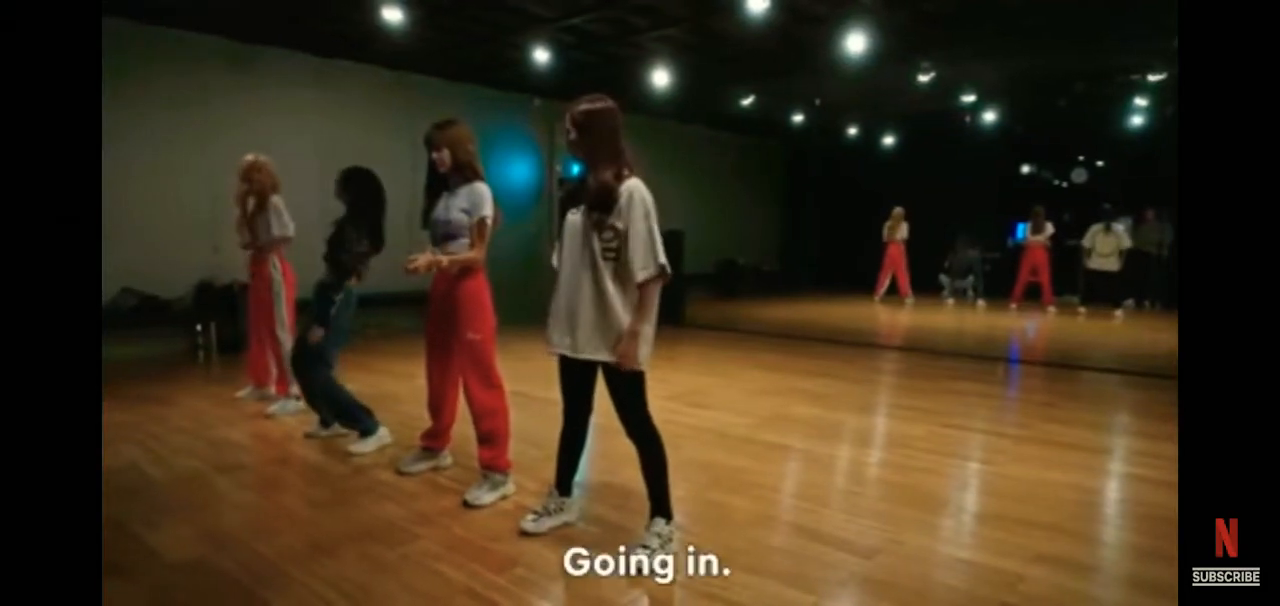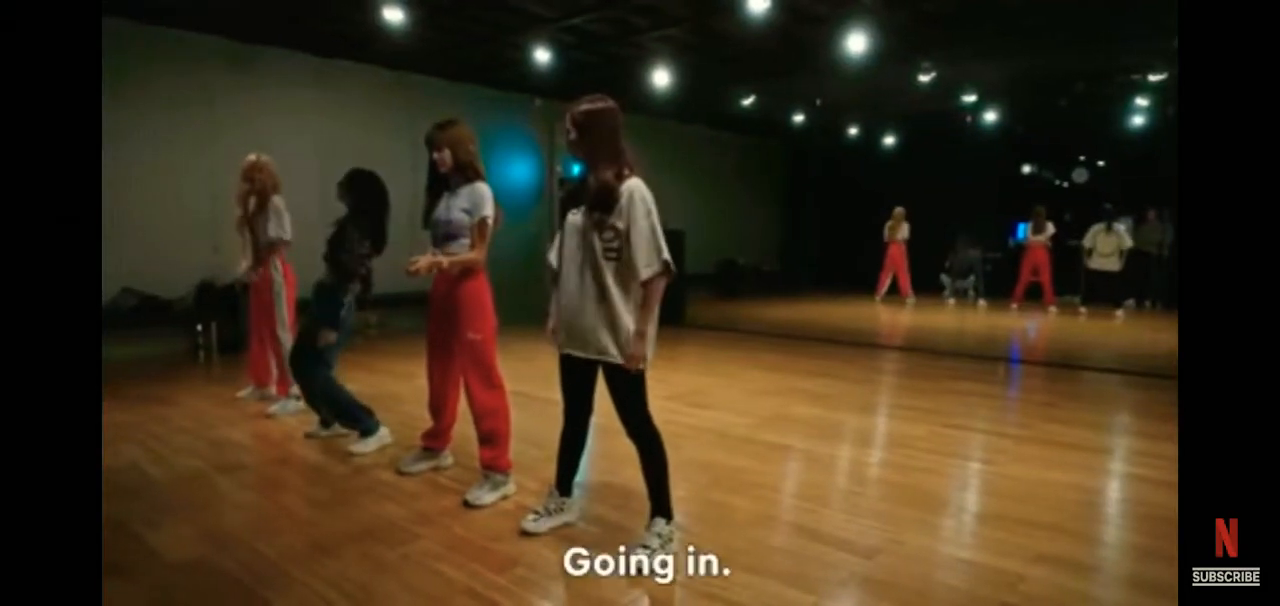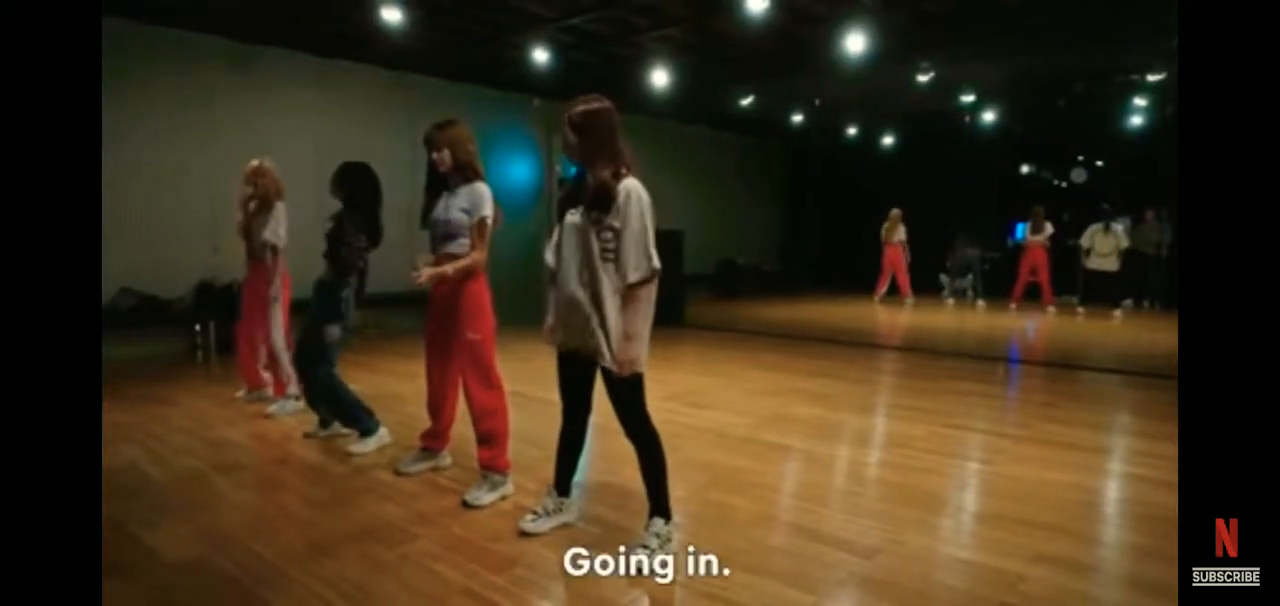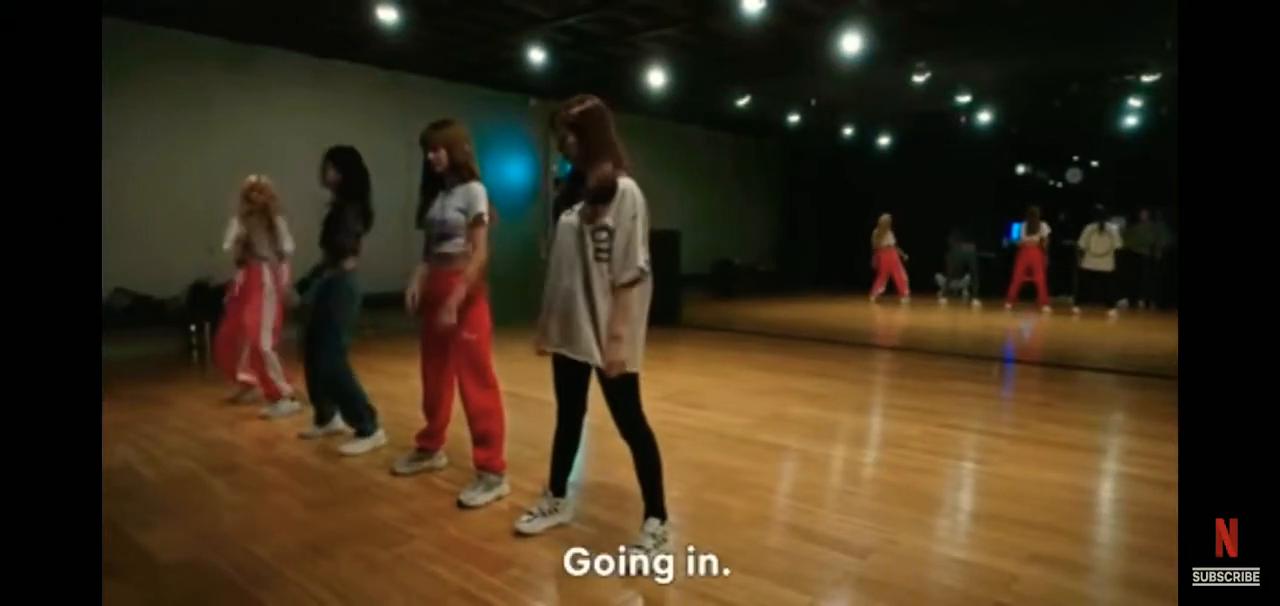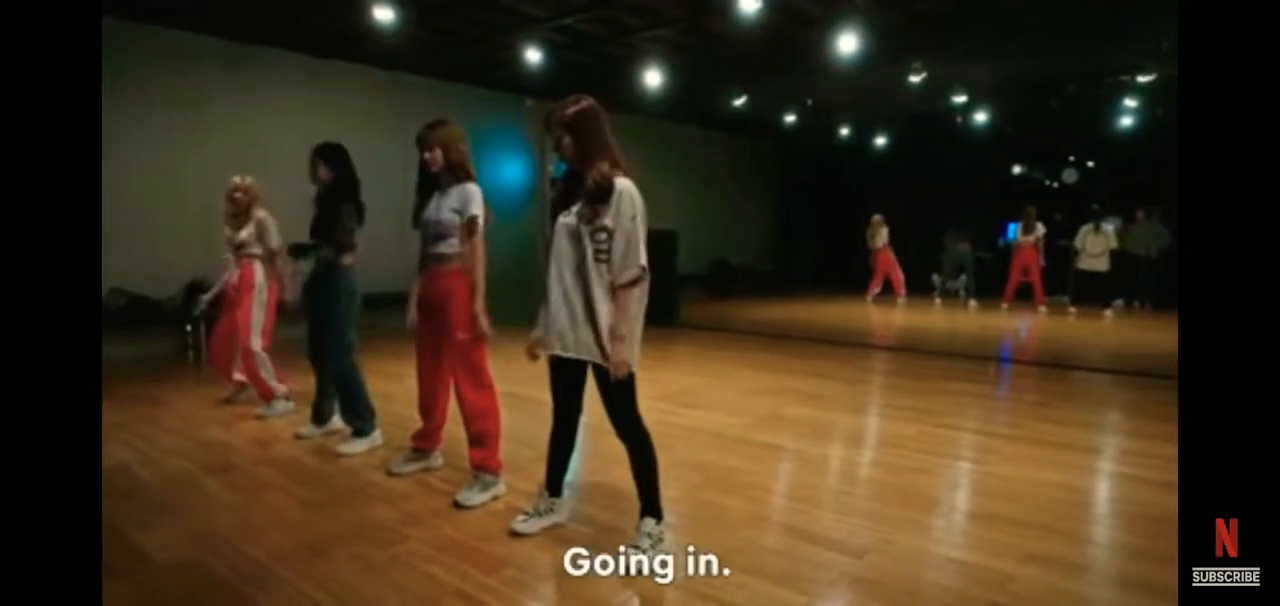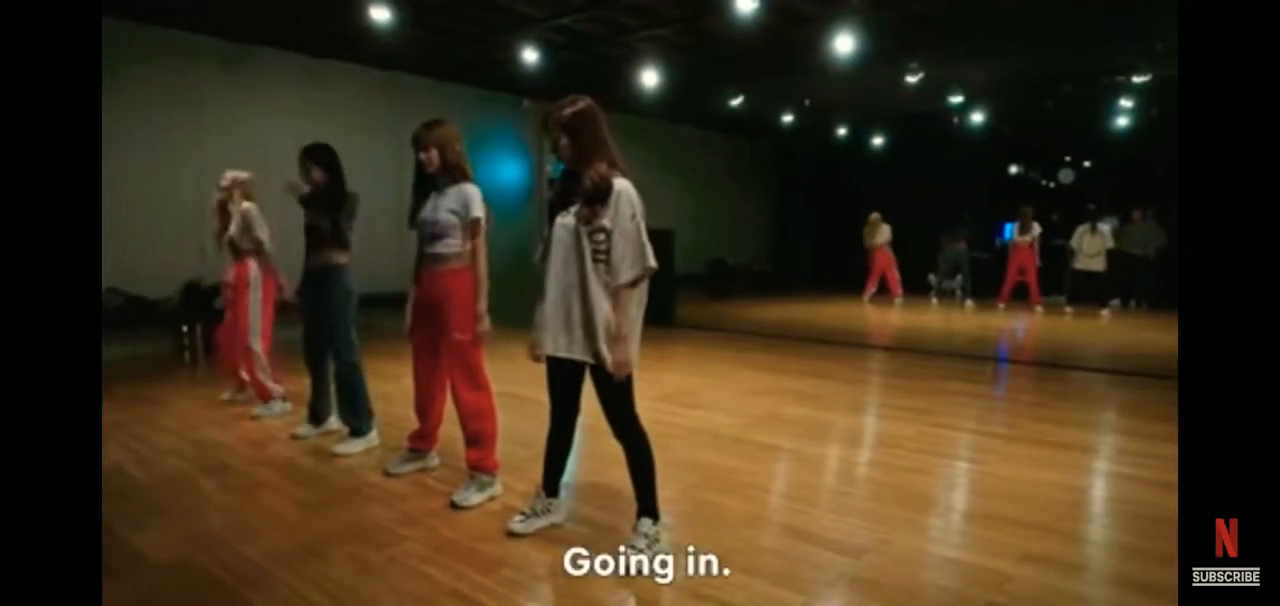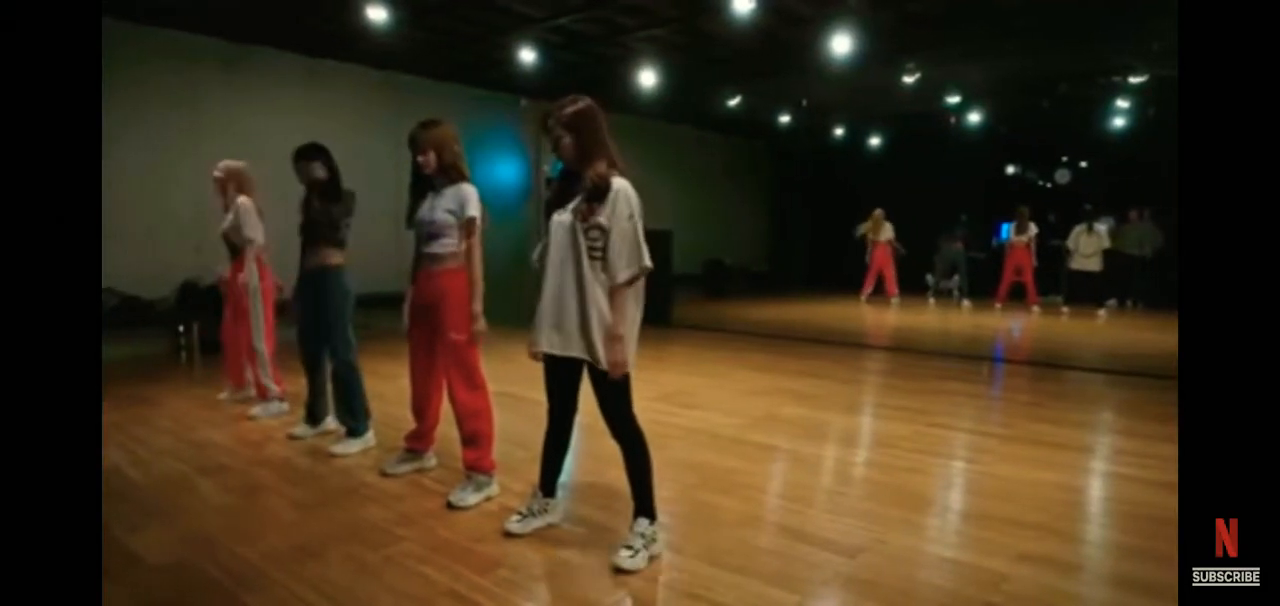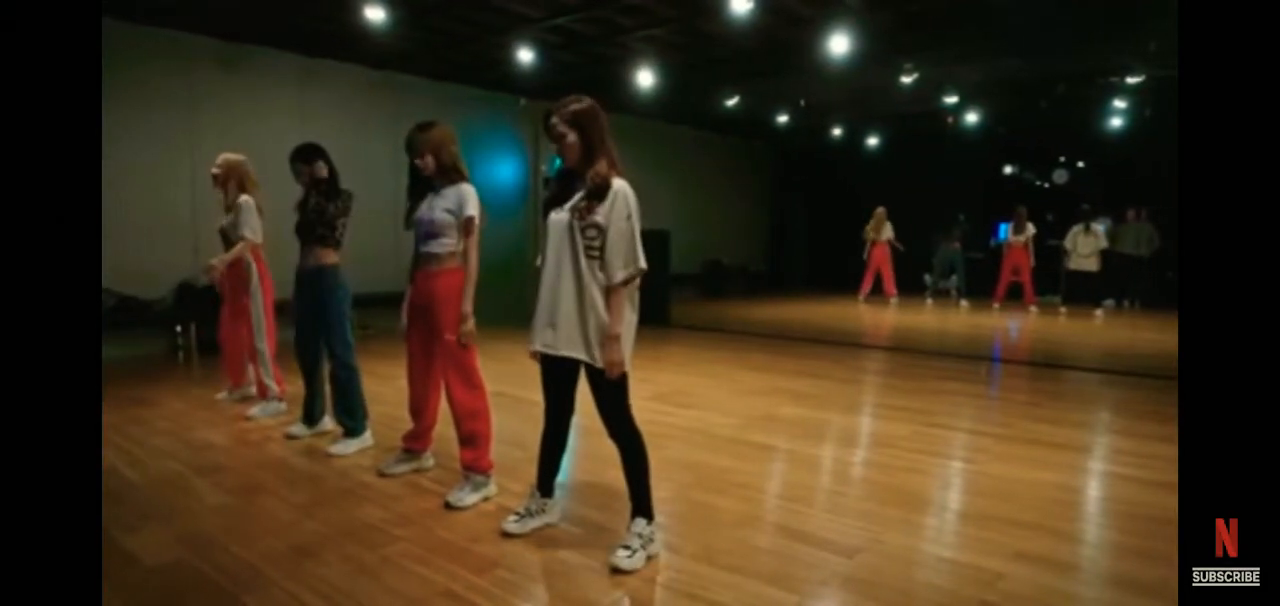
dt=0.2s
person 1, frame 1
left shoulder: (631, 192)
right shoulder: (581, 191)
left elbow: (649, 272)
right elbow: (566, 264)
left wrist: (634, 333)
right wrist: (557, 320)
left hip: (615, 334)
right hip: (575, 330)
left knee: (636, 422)
right knee: (574, 415)
left ankle: (662, 522)
right ankle: (562, 498)
person 1, frame 2
left shoulder: (632, 192)
right shoulder: (581, 191)
left elbow: (654, 270)
left wrist: (641, 332)
right wrist: (555, 313)
left hip: (617, 334)
right hip: (576, 329)
left knee: (636, 423)
right knee: (575, 415)
left ankle: (662, 523)
right ankle: (563, 498)
person 1, frame 3
left shoulder: (628, 192)
right shoulder: (578, 191)
left elbow: (640, 273)
left wrist: (631, 336)
right wrist: (553, 314)
left hip: (612, 333)
right hip: (574, 329)
left knee: (635, 423)
right knee: (573, 415)
left ankle: (661, 522)
right ankle: (561, 498)
person 1, frame 4
left shoulder: (623, 192)
right shoulder: (573, 192)
left elbow: (628, 274)
right elbow: (559, 267)
left wrist: (618, 336)
right wrist: (545, 321)
left hip: (605, 335)
right hip: (568, 330)
left knee: (630, 423)
right knee: (568, 416)
left ankle: (656, 523)
right ankle: (556, 499)
person 1, frame 5
left shoulder: (621, 192)
right shoulder: (570, 192)
left elbow: (629, 274)
right elbow: (557, 269)
left wrist: (619, 337)
right wrist: (542, 325)
left hip: (604, 334)
right hip: (565, 331)
left knee: (626, 423)
right knee: (564, 416)
left ankle: (652, 523)
right ankle: (552, 499)
person 1, frame 6
left shoulder: (619, 192)
right shoulder: (567, 193)
left elbow: (630, 274)
right elbow: (552, 269)
left wrist: (622, 337)
right wrist: (541, 326)
left hip: (603, 335)
right hip: (562, 332)
left knee: (623, 423)
right knee: (561, 416)
left ankle: (649, 523)
right ankle: (549, 499)
person 1, frame 7
left shoulder: (617, 191)
left elbow: (626, 273)
right elbow: (552, 267)
left wrist: (618, 337)
right wrist: (540, 327)
left hip: (600, 334)
right hip: (561, 331)
left knee: (621, 423)
right knee: (559, 417)
left ankle: (646, 525)
right ankle: (547, 500)
person 1, frame 8
left shoulder: (615, 192)
right shoulder: (563, 192)
left elbow: (622, 273)
right elbow: (551, 267)
left wrist: (614, 336)
right wrist: (539, 327)
left hip: (597, 334)
right hip: (558, 331)
left knee: (618, 423)
right knee: (556, 416)
left ankle: (644, 524)
right ankle: (544, 500)
person 2, frame 1
left shoulder: (477, 191)
right shoulder: (441, 192)
left elbow: (477, 255)
right elbow: (440, 246)
left wrist: (436, 260)
right wrist: (426, 260)
left hip: (468, 289)
right hip: (441, 288)
left knee: (480, 379)
right knee: (439, 374)
left ankle: (497, 470)
right ankle: (435, 446)
person 2, frame 2
left shoulder: (478, 192)
right shoulder: (442, 193)
left elbow: (478, 255)
right elbow: (441, 247)
left wrist: (437, 262)
right wrist: (427, 261)
left hip: (469, 289)
right hip: (441, 289)
left knee: (481, 379)
right knee: (440, 374)
left ankle: (498, 470)
right ankle: (436, 446)
person 2, frame 3
left shoulder: (478, 191)
right shoulder: (440, 193)
left elbow: (480, 256)
right elbow: (438, 249)
left wrist: (438, 271)
right wrist: (426, 267)
left hip: (467, 289)
right hip: (440, 291)
left knee: (480, 380)
right knee: (439, 375)
left ankle: (497, 471)
right ankle: (435, 447)
person 2, frame 4
left shoulder: (473, 191)
right shoulder: (437, 194)
left elbow: (479, 255)
right elbow: (430, 251)
left wrist: (455, 301)
right wrist: (417, 280)
left hip: (463, 291)
right hip: (436, 289)
left knee: (476, 381)
right knee: (434, 376)
left ankle: (492, 471)
right ankle: (430, 447)
person 2, frame 5
left shoulder: (468, 192)
right shoulder: (431, 194)
left elbow: (477, 254)
right elbow: (426, 253)
left wrist: (478, 308)
right wrist: (414, 296)
left hip: (458, 288)
right hip: (431, 290)
left knee: (472, 381)
right knee: (430, 376)
left ankle: (488, 472)
right ankle: (426, 448)
person 2, frame 6
left shoulder: (466, 193)
right shoulder: (429, 195)
left elbow: (479, 254)
right elbow: (422, 253)
left wrist: (481, 308)
right wrist: (412, 298)
left hip: (457, 289)
right hip: (428, 290)
left knee: (468, 382)
right knee: (426, 377)
left ankle: (485, 472)
right ankle: (423, 448)
person 2, frame 7
left shoulder: (463, 192)
right shoulder: (425, 195)
left elbow: (474, 254)
right elbow: (419, 252)
left wrist: (476, 309)
right wrist: (409, 297)
left hip: (452, 289)
right hip: (424, 290)
left knee: (465, 382)
right knee: (423, 377)
left ankle: (482, 472)
right ankle: (420, 448)
person 2, frame 8
left shoulder: (463, 192)
right shoulder: (425, 195)
left elbow: (471, 255)
right elbow: (418, 252)
left wrist: (467, 309)
right wrist: (408, 298)
left hip: (449, 288)
right hip: (422, 289)
left knee: (462, 382)
right knee: (421, 377)
left ankle: (479, 472)
right ankle: (417, 448)
person 3, frame 1
left shoulder: (353, 226)
right shoulder: (360, 223)
left elbow: (343, 276)
left wrist: (320, 321)
left hip: (334, 301)
right hip: (334, 298)
left knee: (315, 371)
right knee: (303, 363)
left ankle: (372, 429)
right ankle: (331, 420)
person 3, frame 2
left shoulder: (353, 228)
right shoulder: (362, 225)
left elbow: (347, 278)
right elbow: (360, 273)
left wrist: (332, 324)
left hip: (333, 301)
right hip: (330, 299)
left knee: (315, 372)
right knee: (301, 363)
left ankle: (373, 429)
right ankle: (332, 420)
person 3, frame 3
left shoulder: (350, 222)
right shoulder: (357, 219)
left elbow: (347, 271)
left wrist: (335, 318)
right wrist: (354, 304)
left hip: (333, 298)
right hip: (329, 295)
left knee: (319, 370)
right knee: (306, 362)
left ankle: (372, 429)
right ankle: (331, 420)
person 3, frame 4
left shoulder: (349, 208)
right shoulder: (343, 205)
left elbow: (338, 256)
left wrist: (305, 286)
right wrist: (310, 285)
left hip: (338, 286)
right hip: (331, 285)
left knee: (333, 361)
right knee: (315, 356)
left ankle: (369, 430)
right ankle: (328, 417)
person 3, frame 5
left shoulder: (345, 204)
right shoulder: (326, 201)
left elbow: (336, 247)
left wrist: (300, 250)
right wrist: (310, 280)
left hip: (338, 281)
right hip: (322, 279)
left knee: (340, 356)
right knee: (320, 354)
left ankle: (366, 430)
right ankle: (325, 417)
person 3, frame 6
left shoulder: (344, 199)
right shoulder: (317, 201)
left elbow: (333, 230)
left wrist: (306, 201)
right wrist: (304, 283)
left hip: (335, 280)
right hip: (314, 279)
left knee: (344, 355)
right knee: (315, 352)
left ankle: (363, 430)
right ankle: (322, 417)
person 3, frame 7
left shoulder: (343, 198)
right shoulder: (313, 199)
left elbow: (325, 219)
left wrist: (318, 184)
right wrist: (300, 283)
left hip: (331, 279)
right hip: (310, 279)
left knee: (341, 355)
right knee: (311, 352)
left ankle: (360, 430)
right ankle: (318, 417)
person 3, frame 8
left shoulder: (341, 198)
right shoulder: (308, 201)
left elbow: (319, 215)
left wrist: (320, 182)
left hip: (328, 280)
right hip: (306, 279)
left knee: (339, 354)
right knee: (307, 352)
left ankle: (358, 430)
right ankle: (315, 417)
person 4, frame 1
left shoulder: (273, 201)
right shoulder: (252, 203)
left elbow: (287, 236)
right elbow: (246, 235)
left wrist: (258, 246)
right wrist: (249, 245)
left hip: (274, 270)
right hip: (258, 269)
left knee: (279, 332)
right knee: (258, 329)
left ankle: (291, 395)
right ankle: (263, 383)
person 4, frame 2
left shoulder: (274, 202)
right shoulder: (252, 203)
left elbow: (283, 240)
right elbow: (250, 239)
left wrist: (260, 265)
right wrist: (249, 263)
left hip: (274, 271)
right hip: (259, 271)
left knee: (280, 333)
right knee: (259, 330)
left ankle: (292, 395)
right ankle: (264, 384)
person 4, frame 3
left shoulder: (276, 207)
right shoulder: (251, 208)
left elbow: (278, 248)
right elbow: (250, 244)
left wrist: (276, 282)
left hip: (270, 275)
right hip: (254, 274)
left knee: (274, 336)
right knee: (248, 333)
left ankle: (290, 395)
right ankle: (259, 384)
person 4, frame 4
left shoulder: (275, 221)
right shoulder: (240, 222)
left elbow: (284, 256)
right elbow: (236, 257)
left wrist: (284, 285)
right wrist: (231, 290)
left hip: (264, 282)
right hip: (243, 282)
left knee: (260, 342)
right knee: (228, 338)
left ankle: (285, 397)
right ankle: (249, 384)
person 4, frame 5
left shoulder: (261, 217)
right shoulder: (232, 224)
left elbow: (275, 254)
right elbow: (232, 263)
left wrist: (283, 284)
right wrist: (212, 293)
left hip: (258, 281)
right hip: (237, 283)
left knee: (250, 343)
right knee: (223, 339)
left ankle: (279, 397)
right ankle: (244, 384)
person 4, frame 6
left shoulder: (247, 208)
right shoulder: (230, 214)
left elbow: (263, 245)
left wrist: (277, 278)
right wrist: (229, 286)
left hip: (255, 277)
right hip: (240, 278)
left knee: (252, 341)
right knee: (228, 337)
left ankle: (276, 398)
right ankle: (244, 384)
person 4, frame 7
left shoulder: (243, 203)
right shoulder: (231, 205)
left elbow: (255, 241)
left wrist: (247, 273)
left hip: (251, 274)
right hip: (239, 273)
left knee: (255, 337)
right knee: (233, 334)
left ankle: (274, 398)
person 4, frame 8
left shoulder: (244, 202)
right shoulder: (229, 203)
left elbow: (249, 242)
left wrist: (221, 261)
right wrist: (223, 268)
left hip: (249, 272)
right hip: (235, 273)
left knee: (257, 336)
right knee: (231, 333)
left ankle: (273, 398)
right ankle: (242, 383)
